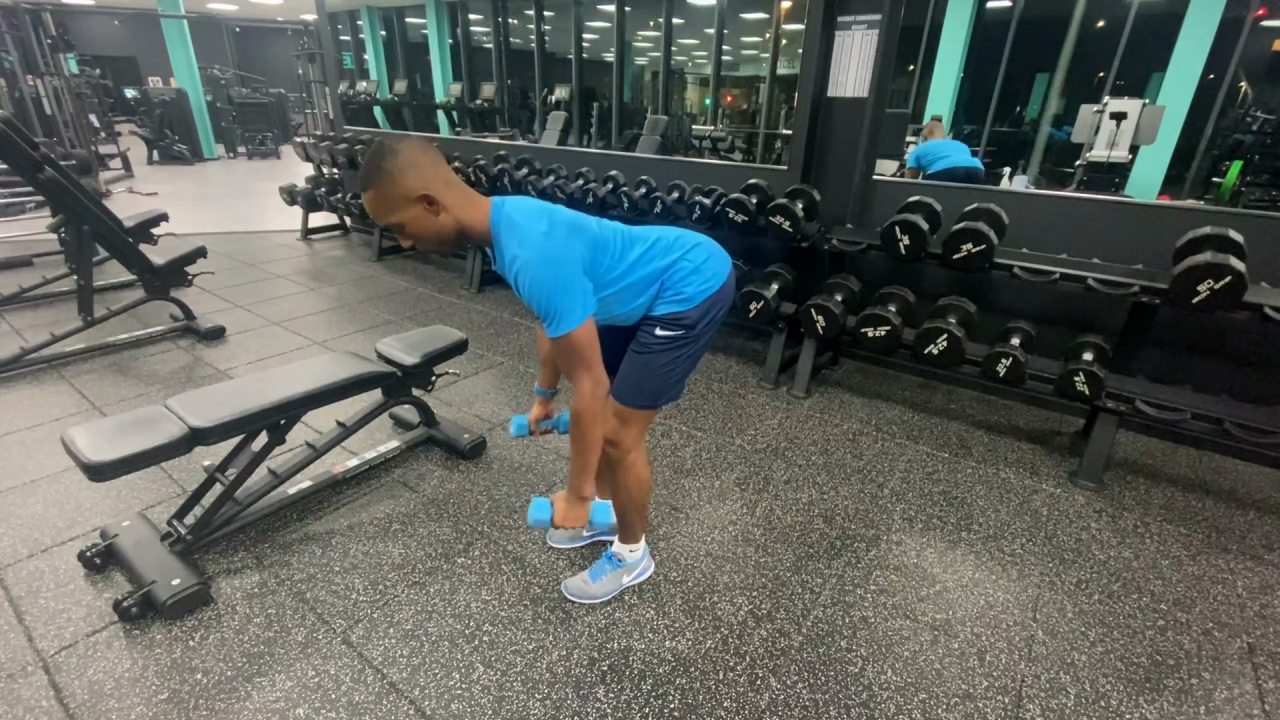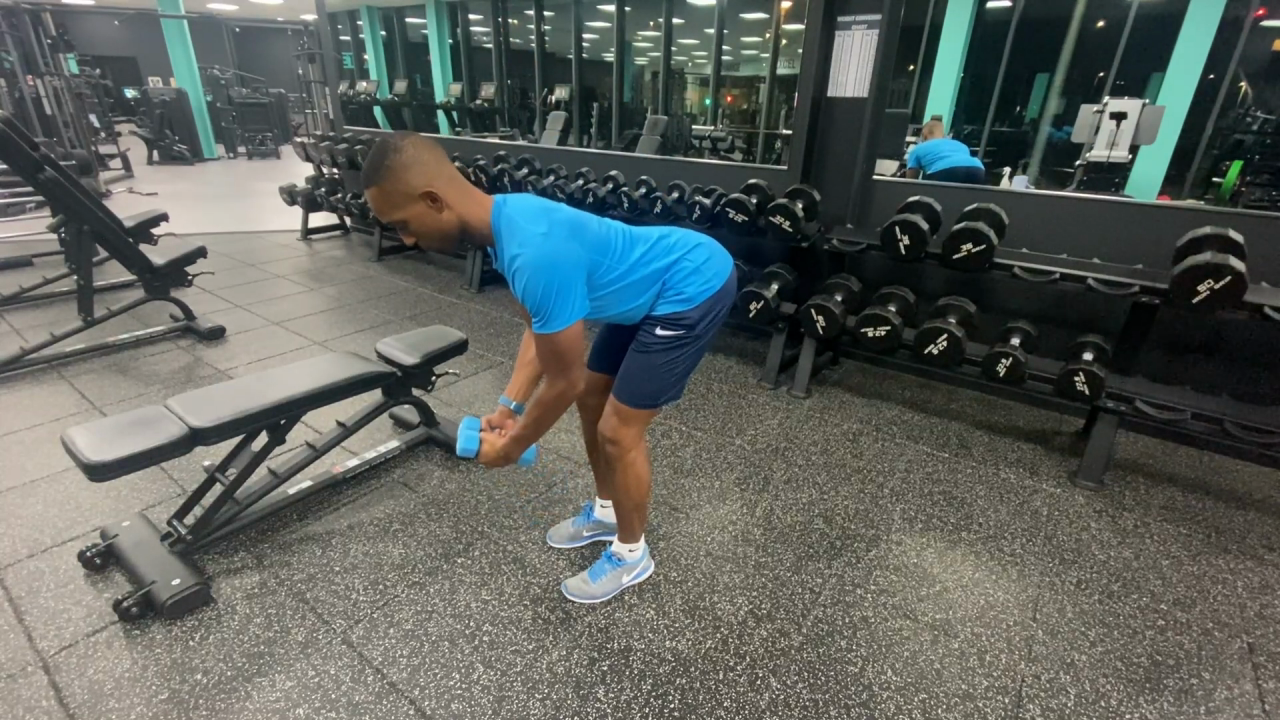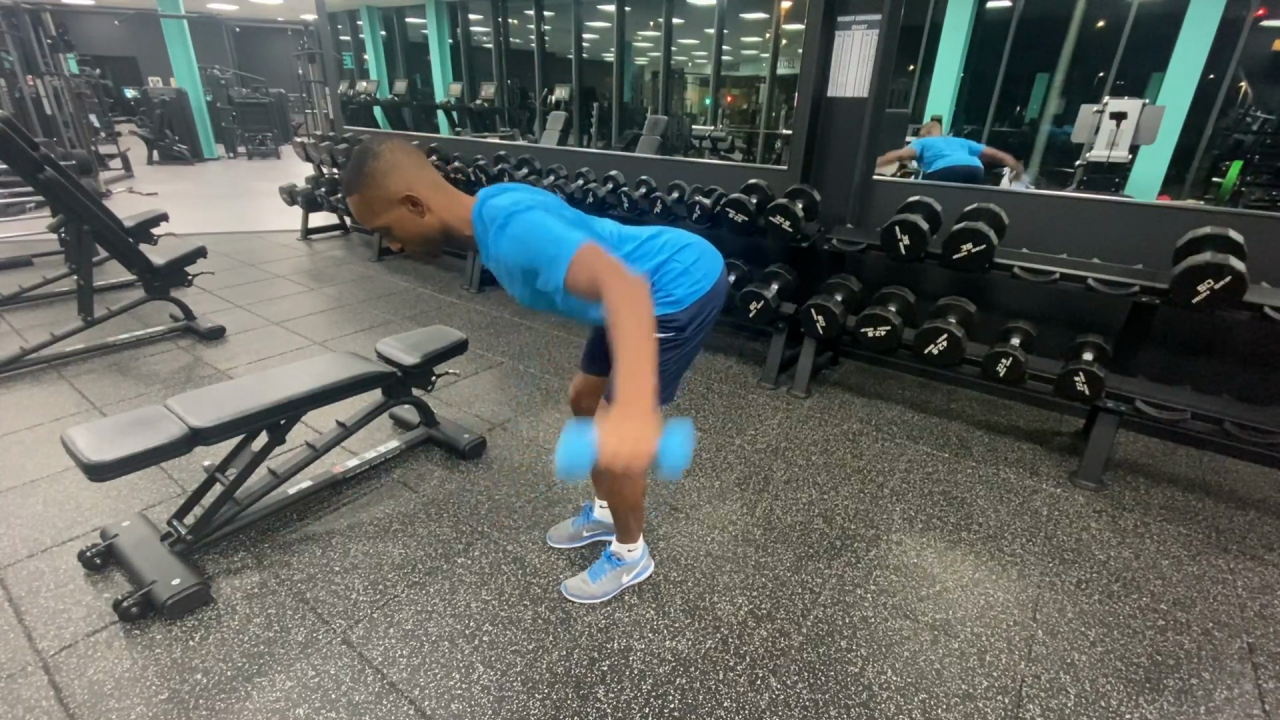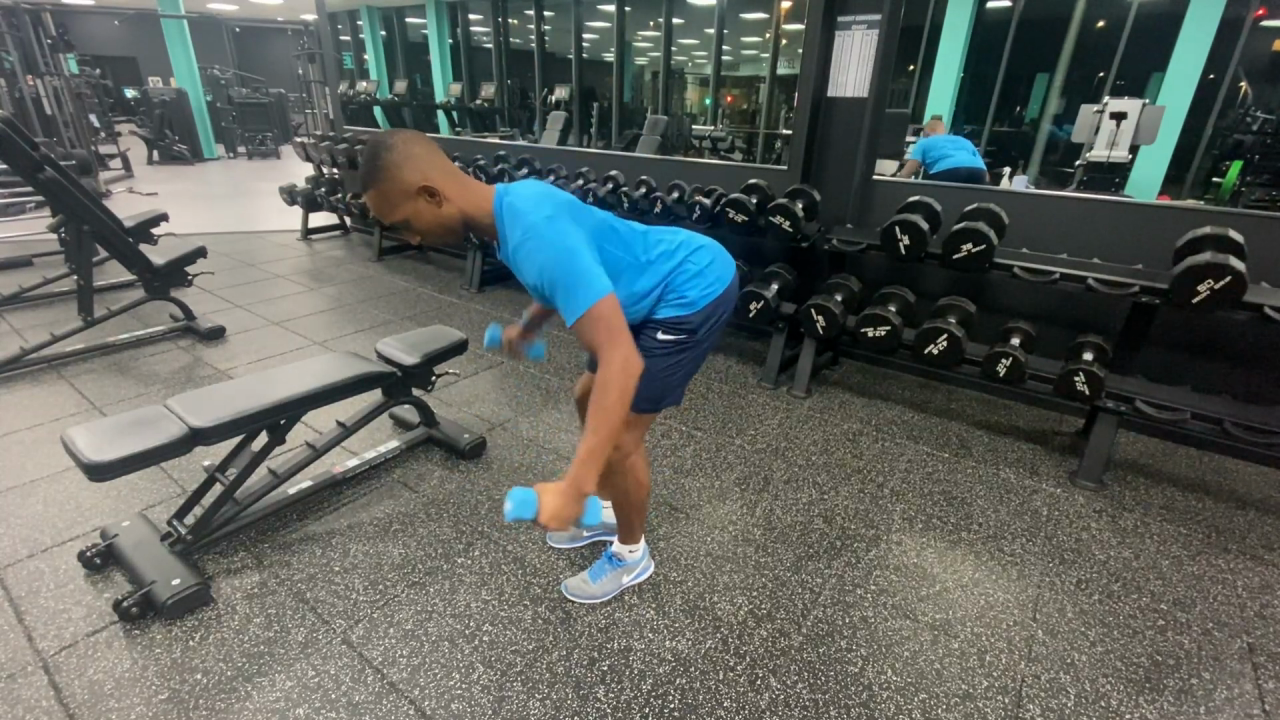
dt=1s
person 1, frame 1
left shoulder: (533, 253)
right shoulder: (507, 221)
left elbow: (590, 386)
right elbow: (553, 321)
left wrist: (577, 494)
right wrist: (543, 398)
left hip: (690, 289)
right hip: (655, 285)
left knee: (618, 429)
right knee: (602, 410)
left ankle: (631, 555)
right ankle: (610, 514)
person 1, frame 2
left shoulder: (536, 252)
right shoulder: (506, 219)
left elbow: (563, 381)
right elbow: (541, 328)
left wrist: (510, 448)
right wrist: (509, 407)
left hip: (692, 289)
right hip: (653, 286)
left knee: (618, 430)
right knee: (592, 399)
left ankle: (631, 554)
right ankle: (606, 512)
person 1, frame 3
left shoulder: (511, 226)
right shoulder: (491, 210)
left elbow: (623, 286)
left wrist: (635, 414)
left hip: (687, 287)
right hip: (649, 289)
left knee: (610, 435)
right knee: (584, 399)
left ankle: (630, 554)
right ankle: (605, 512)
person 1, frame 4
left shoulder: (536, 235)
right shoulder: (511, 205)
left elbow: (624, 363)
left wrist: (574, 487)
right wrist: (525, 325)
left hip: (694, 292)
right hip: (658, 282)
left knee: (618, 435)
right knee: (589, 399)
left ankle: (631, 555)
right ankle: (608, 513)
